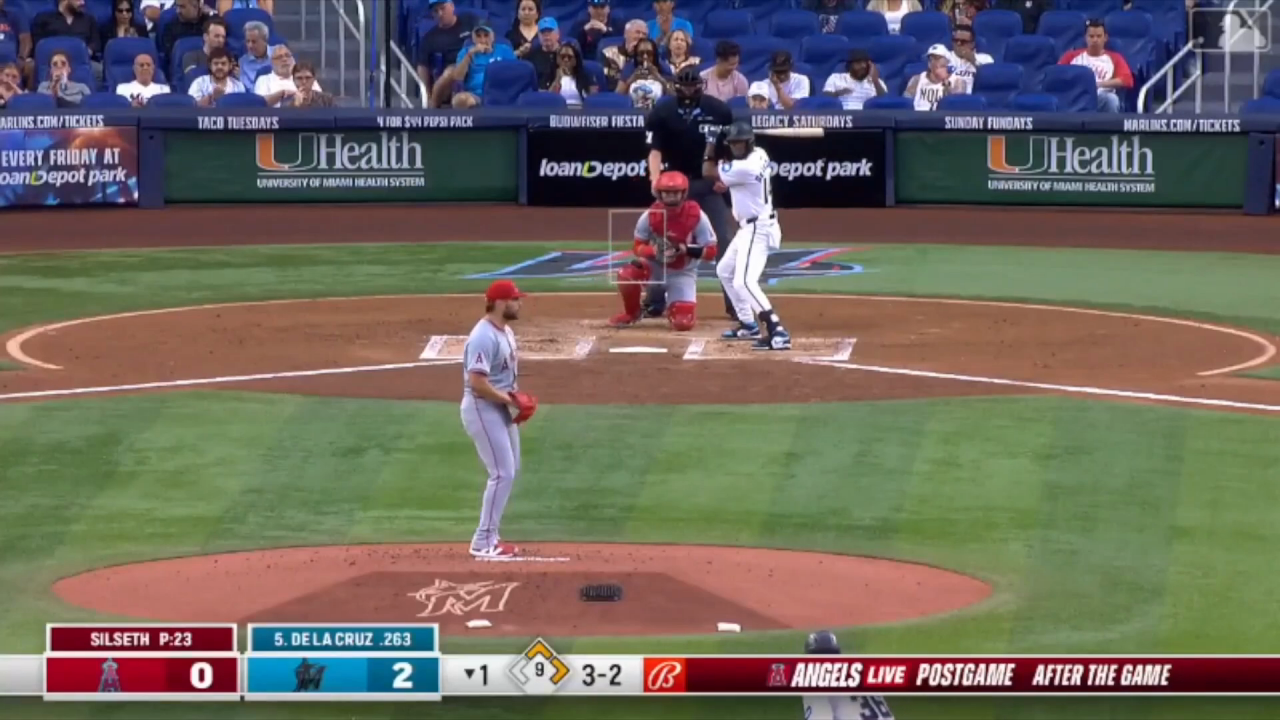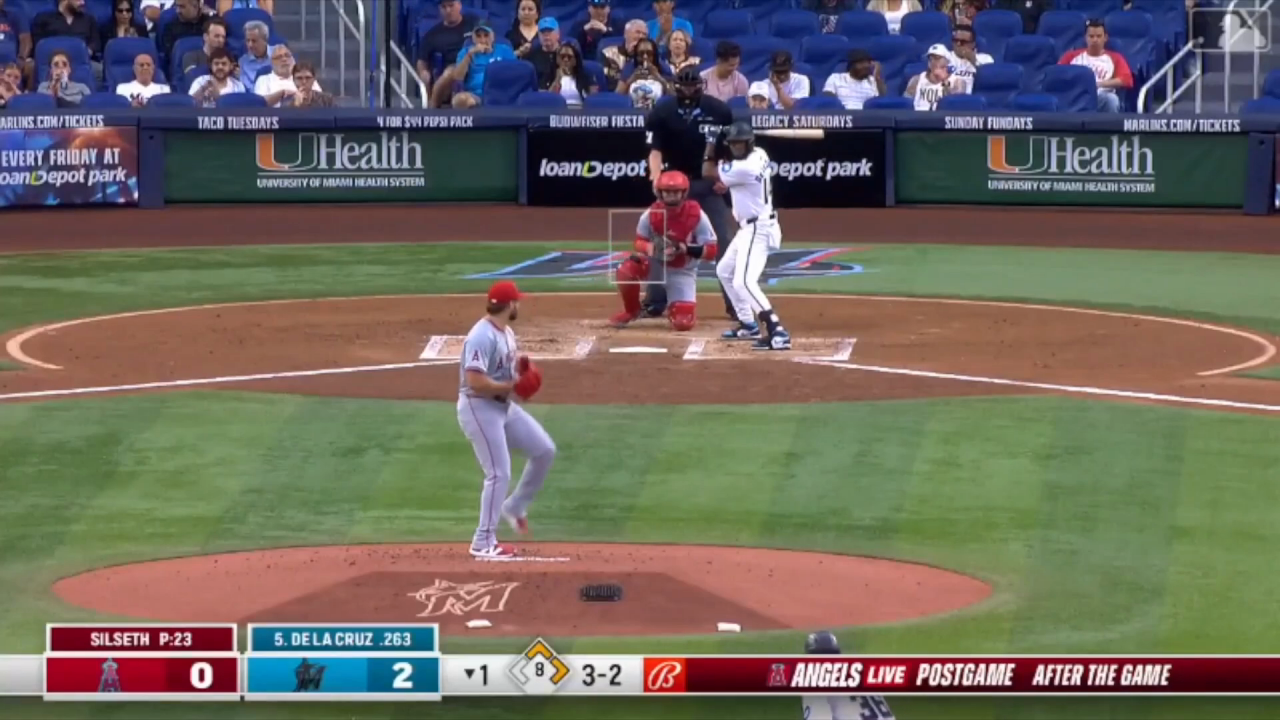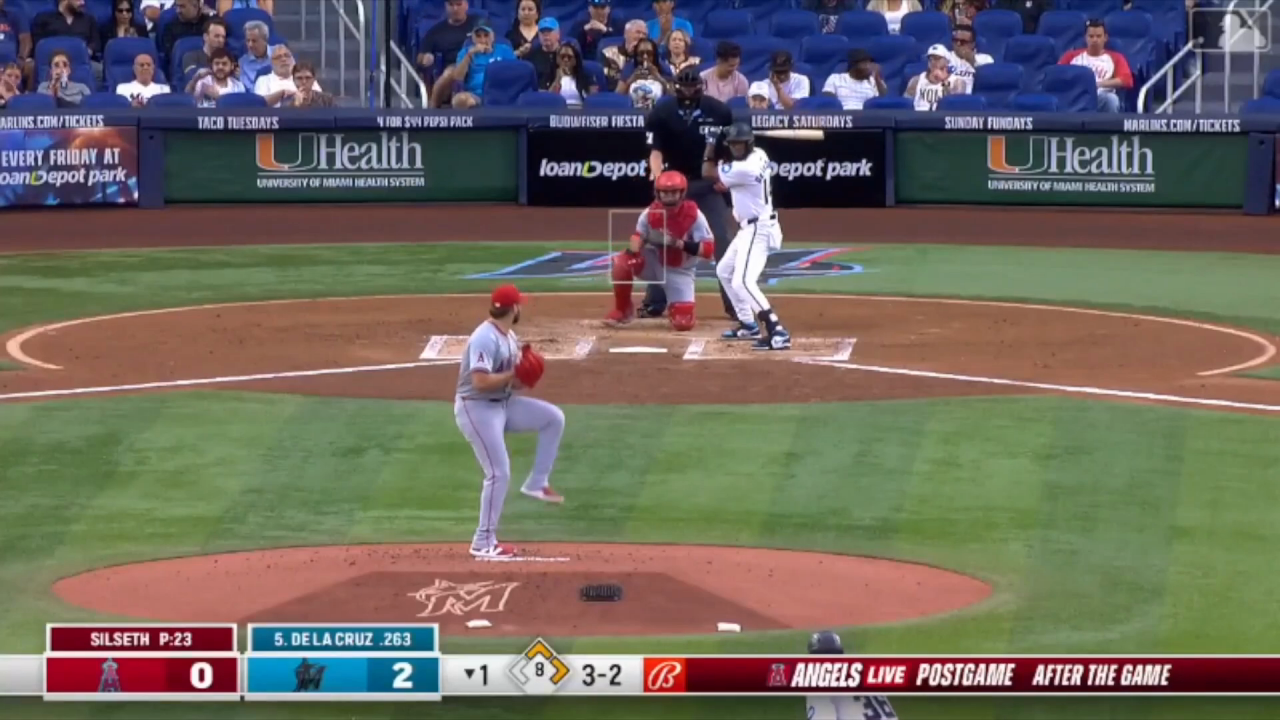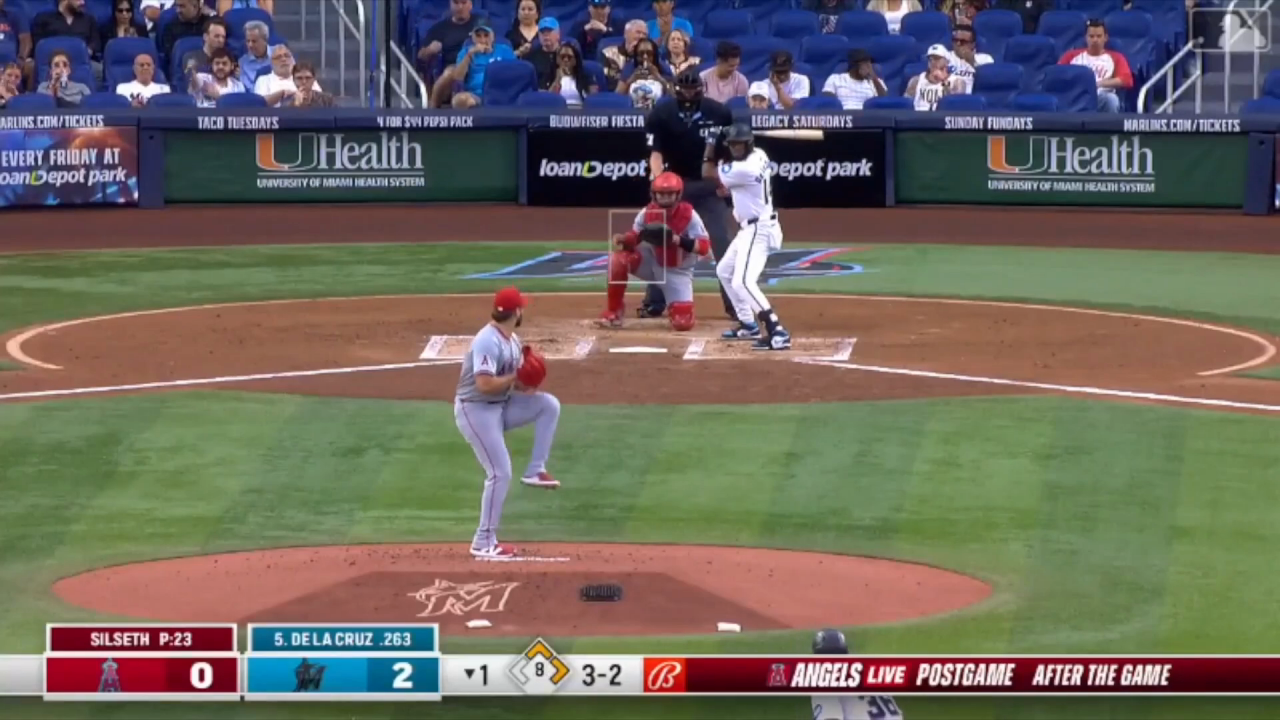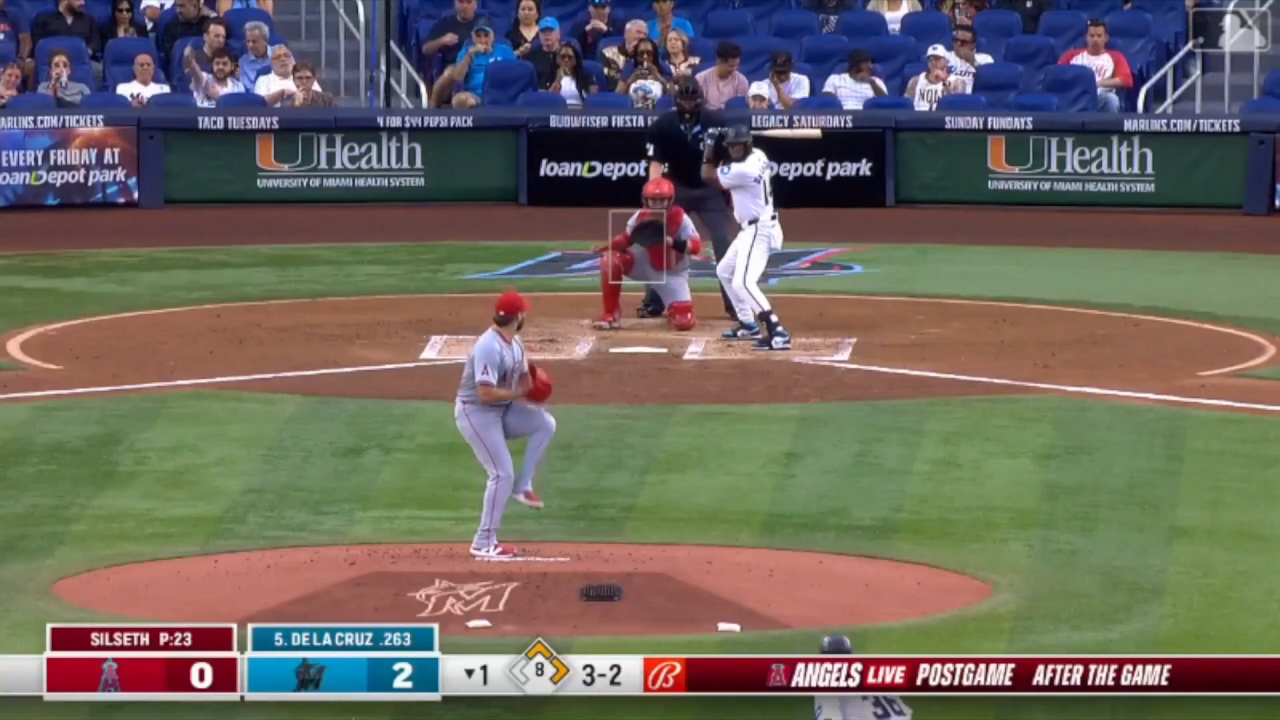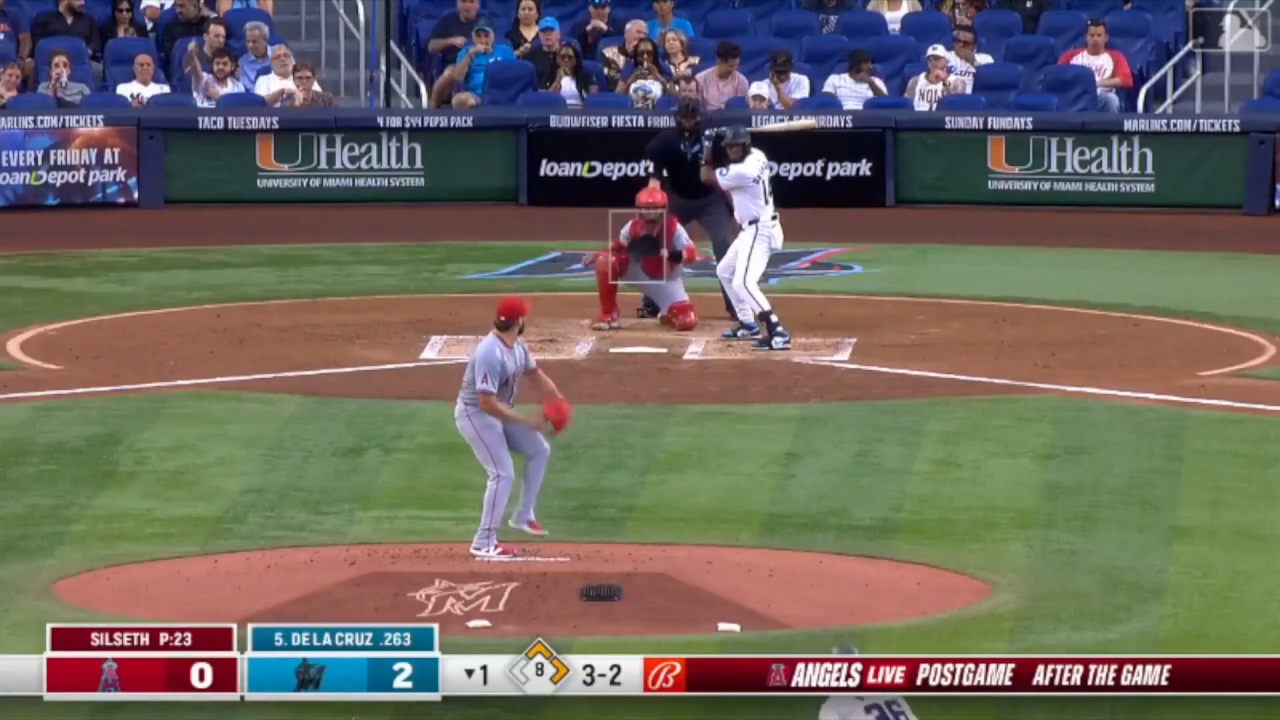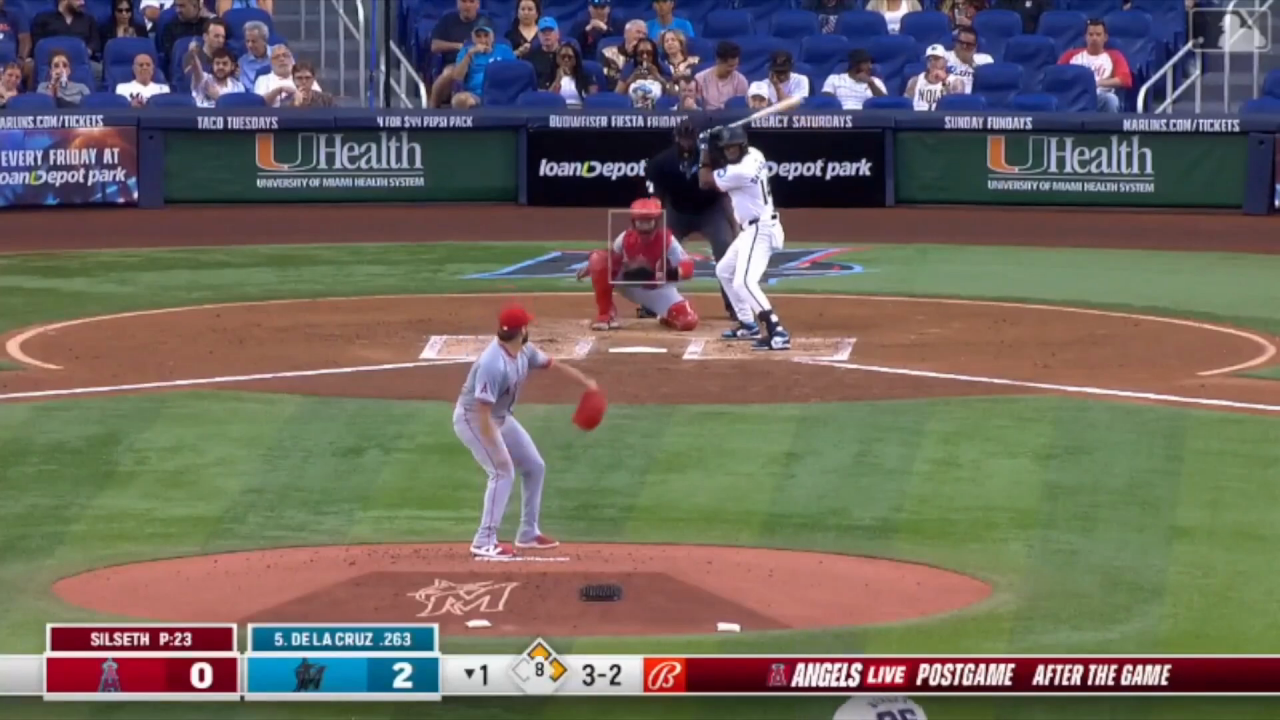
dt=0.1s
person 1, frame 1
left shoulder: (506, 331)
right shoulder: (483, 337)
right elbow: (477, 383)
left wrist: (517, 398)
right wrist: (510, 400)
left hip: (500, 409)
right hip: (483, 410)
left knee: (507, 472)
right knee: (503, 474)
left ankle: (489, 537)
right ankle: (482, 543)
person 1, frame 2
left shoulder: (507, 333)
right shoulder: (481, 336)
right elbow: (475, 381)
left wrist: (525, 374)
right wrist: (512, 385)
left hip: (505, 406)
right hip: (479, 409)
left knee: (545, 451)
right knee: (499, 474)
left ankle: (514, 508)
right ankle: (483, 542)
person 1, frame 3
left shoulder: (509, 336)
right shoulder: (484, 338)
left elbow: (514, 372)
right elbow: (482, 382)
left wrist: (526, 367)
right wrist: (513, 374)
left hip: (503, 404)
right hip: (477, 409)
left knee: (554, 418)
right knee: (498, 474)
left ankle: (537, 483)
right ankle: (483, 542)
person 1, frame 4
left shoulder: (512, 339)
right shoulder: (487, 342)
left elbow: (520, 374)
right elbow: (486, 385)
right wrist: (518, 377)
left hip: (502, 406)
right hip: (475, 410)
left knee: (549, 405)
right knee: (500, 474)
left ankle: (535, 470)
right ankle: (483, 542)
person 1, frame 5
left shoulder: (515, 342)
right shoulder: (488, 347)
left elbow: (523, 377)
right elbow: (486, 394)
left wrist: (532, 384)
right wrist: (521, 393)
left hip: (503, 410)
right hip: (476, 413)
left knee: (545, 424)
right knee: (502, 474)
left ankle: (523, 486)
right ankle: (483, 543)
person 1, frame 6
left shoulder: (517, 346)
right shoulder: (488, 353)
left elbow: (534, 373)
right elbow: (485, 402)
left wrist: (557, 399)
right wrist: (525, 420)
left hip: (500, 415)
right hip: (475, 416)
left knee: (540, 450)
right knee: (502, 473)
left ankle: (524, 516)
right ankle: (483, 541)
person 1, frame 7
left shoulder: (525, 350)
right shoulder: (492, 363)
left elbow: (551, 364)
right elbow: (482, 411)
left wrist: (585, 381)
right wrist: (497, 451)
left hip: (500, 418)
right hip: (473, 420)
left knee: (535, 467)
right knee: (502, 473)
left ankle: (529, 533)
right ankle: (484, 542)
person 2, frame 1
left shoulder: (718, 109)
right shoulder: (662, 111)
right elbow: (655, 149)
right wrist: (656, 177)
left hip: (709, 183)
left knee: (723, 241)
left ankle: (735, 303)
right ankle: (654, 303)
person 2, frame 2
left shoulder: (718, 109)
right shoulder: (662, 111)
right elbow: (655, 149)
right wrist: (657, 176)
left hip: (709, 183)
left knee: (722, 241)
left ankle: (735, 303)
right ankle: (654, 303)
person 2, frame 3
left shoulder: (718, 110)
right shoulder: (662, 112)
right elbow: (656, 150)
right wrist: (657, 176)
left hip: (709, 183)
left knee: (722, 241)
left ankle: (734, 303)
right ankle: (654, 303)
person 2, frame 4
left shoulder: (718, 111)
right shoulder: (662, 113)
right elbow: (656, 151)
right wrist: (658, 179)
left hip: (710, 185)
left knee: (722, 242)
left ankle: (735, 304)
right ankle: (654, 303)
person 2, frame 5
left shoulder: (716, 122)
right shoulder: (663, 124)
right elbow: (656, 161)
left hip: (709, 190)
right hip: (676, 189)
left knee: (723, 242)
left ankle: (734, 304)
right ankle: (653, 303)
person 2, frame 6
right shoulder: (664, 141)
right elbow: (655, 178)
left hip: (710, 199)
right hip: (677, 199)
left knee: (725, 245)
left ankle: (736, 305)
right ankle: (652, 302)
person 2, frame 7
right shoulder: (664, 161)
right elbow: (655, 197)
left wrist: (733, 222)
left hip: (710, 210)
right hip: (677, 212)
left knee: (725, 247)
left ankle: (735, 306)
person 3, frame 1
left shoulder: (745, 168)
right shoulder: (758, 154)
right elbow: (728, 163)
left hip: (757, 229)
right hip: (749, 228)
left knee: (744, 281)
right knee: (725, 271)
left ankle: (778, 333)
right ankle: (748, 324)
person 3, frame 2
left shoulder: (745, 168)
right shoulder: (758, 155)
right elbow: (729, 162)
left hip: (758, 229)
right hip: (750, 228)
left knee: (743, 281)
right knee: (725, 271)
left ankle: (778, 333)
right ankle: (749, 324)
person 3, frame 3
left shoulder: (745, 169)
right shoulder: (758, 155)
left elbow: (709, 173)
right elbow: (728, 161)
left wrist: (710, 144)
left hip: (758, 230)
right hip: (750, 228)
left knee: (742, 281)
right knee: (724, 271)
left ankle: (777, 333)
right ankle: (749, 324)
person 3, frame 4
left shoulder: (745, 169)
right shoulder: (758, 155)
right elbow: (729, 162)
left hip: (758, 230)
right hip: (750, 229)
left knee: (742, 282)
right knee: (725, 271)
left ankle: (777, 332)
right ankle: (749, 324)
person 3, frame 5
left shoulder: (744, 170)
right shoulder: (757, 156)
left elbow: (708, 176)
right elbow: (726, 164)
left wrist: (709, 146)
right wrist: (717, 148)
left hip: (759, 231)
right hip: (751, 229)
left knee: (742, 282)
right knee: (724, 271)
left ankle: (778, 333)
right ankle: (749, 324)
person 3, frame 6
left shoulder: (743, 171)
right shoulder: (756, 156)
left elbow: (707, 178)
right elbow: (726, 167)
left wrist: (707, 146)
right wrist: (717, 143)
left hip: (760, 231)
right hip: (752, 229)
left knee: (743, 282)
right knee: (725, 271)
left ankle: (777, 333)
right ankle: (749, 325)
person 3, frame 7
left shoulder: (741, 171)
right shoulder: (754, 155)
left elbow: (705, 181)
right elbow: (725, 162)
left wrist: (704, 149)
right wrist: (713, 146)
left hip: (760, 230)
right hip: (752, 229)
left knee: (743, 282)
right knee: (724, 271)
left ankle: (777, 333)
right ankle: (748, 325)
